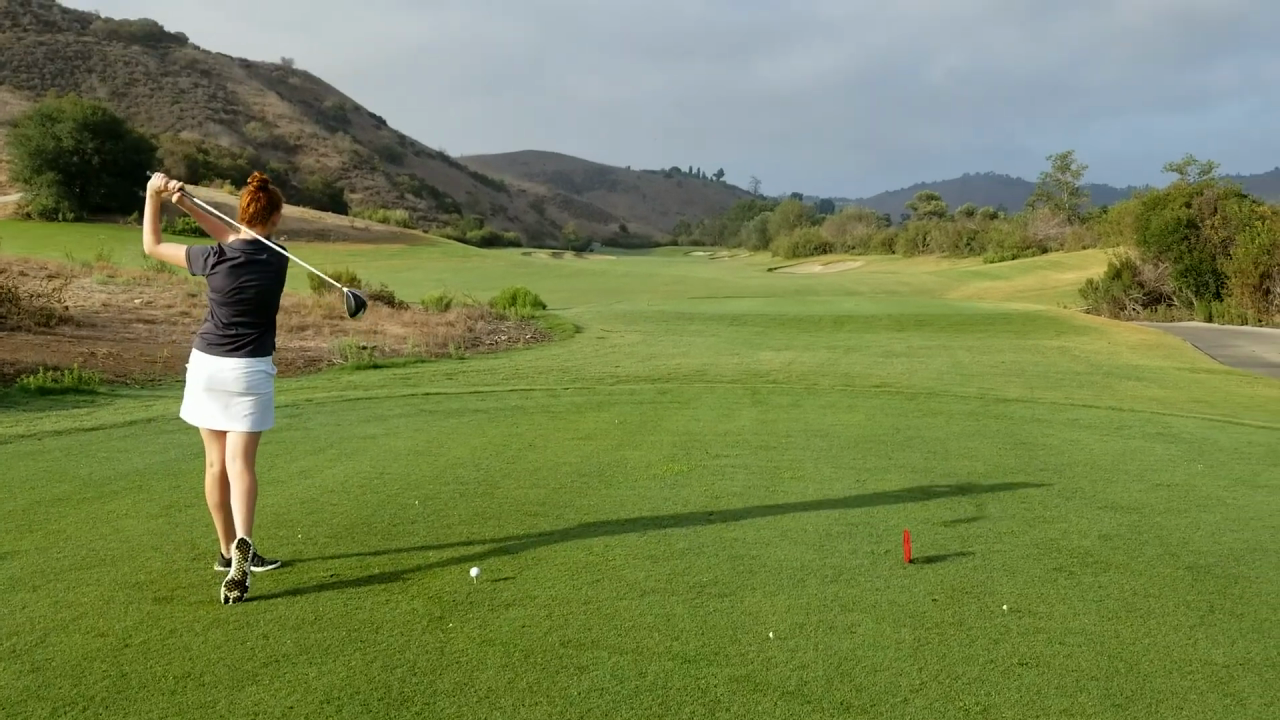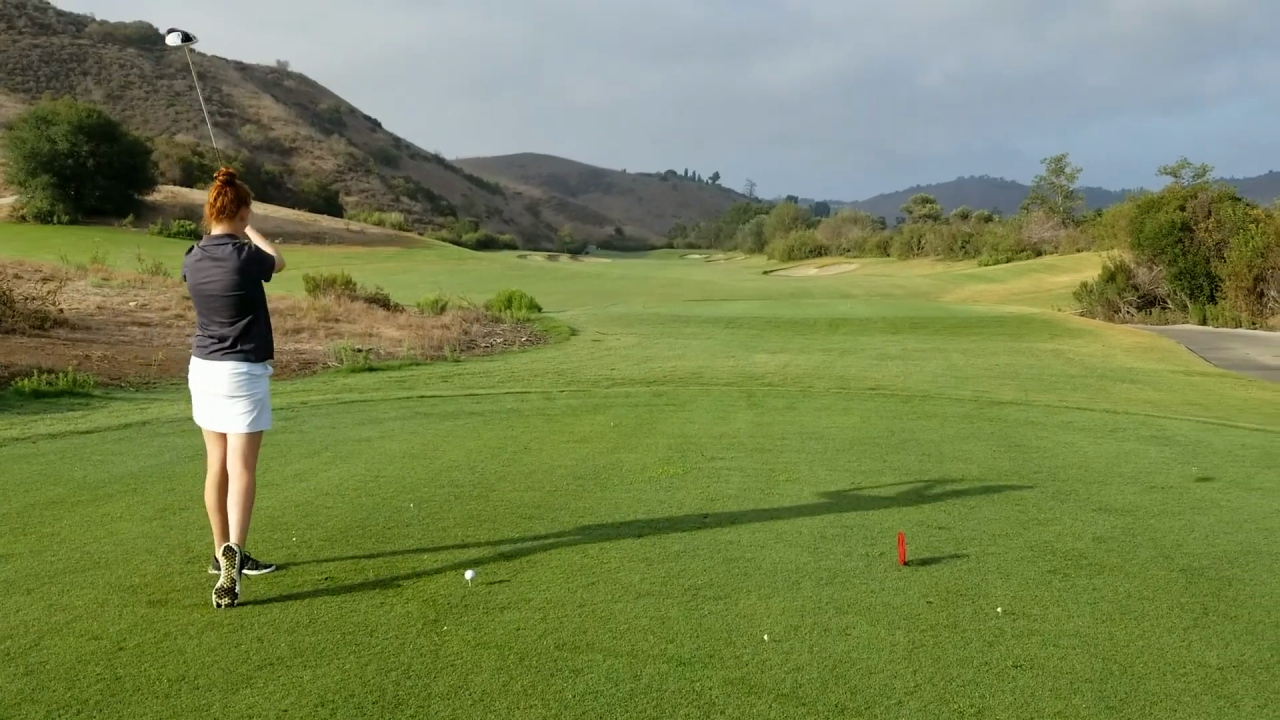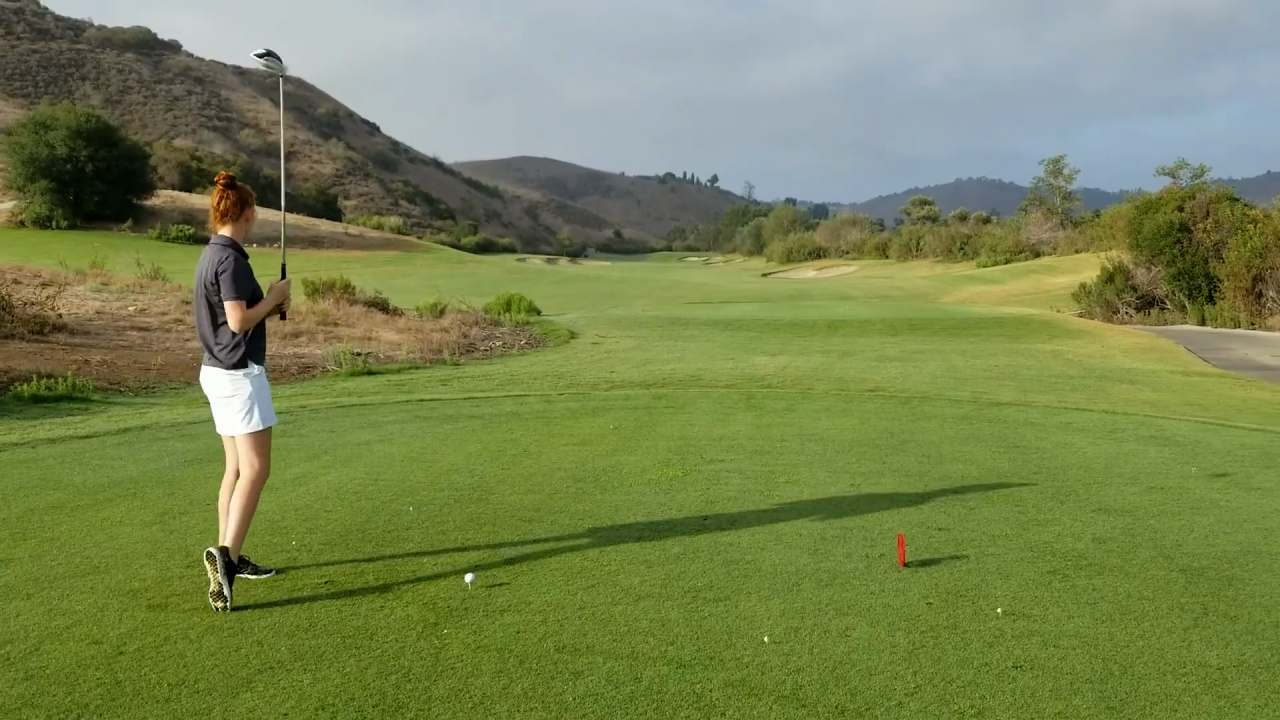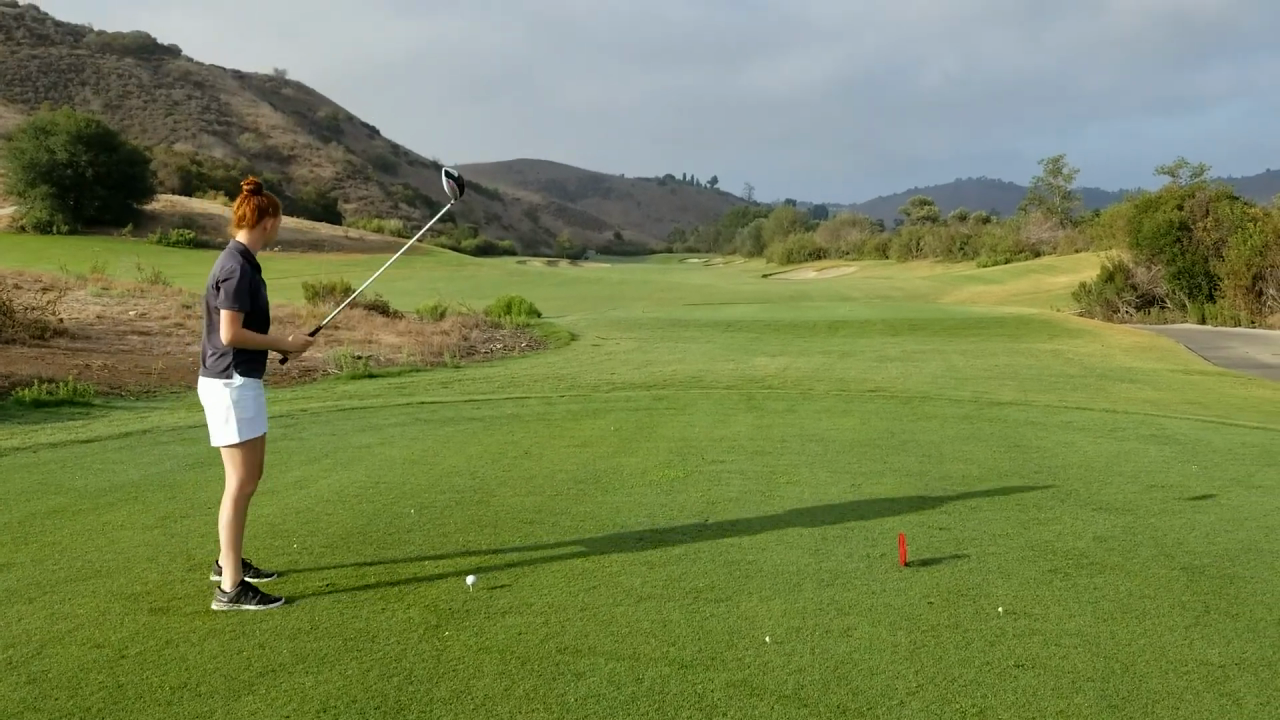
dt=0.5s
person 1, frame 1
left shoulder: (215, 260)
right shoulder: (277, 259)
left elbow: (152, 246)
right elbow: (233, 239)
left wrist: (154, 194)
right wrist: (186, 203)
left hip: (208, 365)
right hip: (251, 371)
left knee: (215, 464)
right knee: (241, 464)
left ankle: (229, 551)
right ankle: (242, 543)
person 1, frame 2
left shoulder: (192, 259)
right shoulder: (246, 255)
right elbow: (276, 260)
left wrist: (233, 235)
right wrist: (247, 229)
left hip: (203, 368)
right hip: (242, 372)
left knee: (217, 466)
right knee: (241, 469)
left ankle: (223, 552)
right ankle: (234, 551)
person 1, frame 3
left shoulder: (212, 254)
right shoulder: (230, 258)
right elbow: (238, 323)
left wrist: (269, 301)
right wrist: (273, 298)
left hip: (219, 371)
right hip: (239, 373)
left knee: (237, 468)
right knee: (255, 470)
left ankle: (226, 557)
right ankle: (226, 553)
person 1, frame 4
left shoulder: (240, 262)
right shoulder: (237, 267)
right elbow: (230, 335)
left wrist: (278, 343)
right wrist: (284, 343)
left hip: (240, 382)
right hip: (230, 384)
left knee: (249, 476)
right knee: (241, 482)
left ankle: (228, 561)
right ankle: (231, 587)
